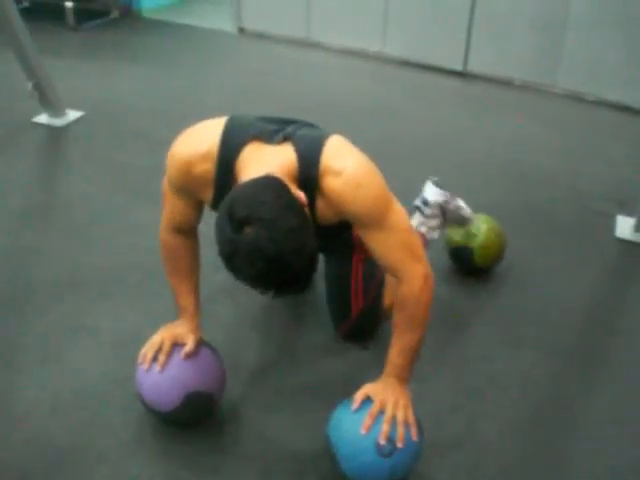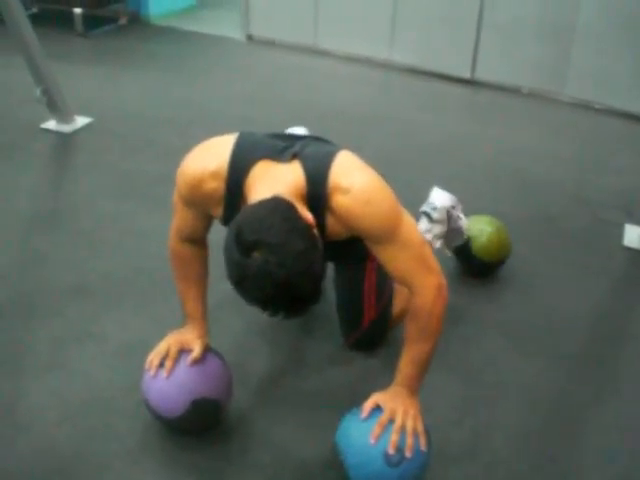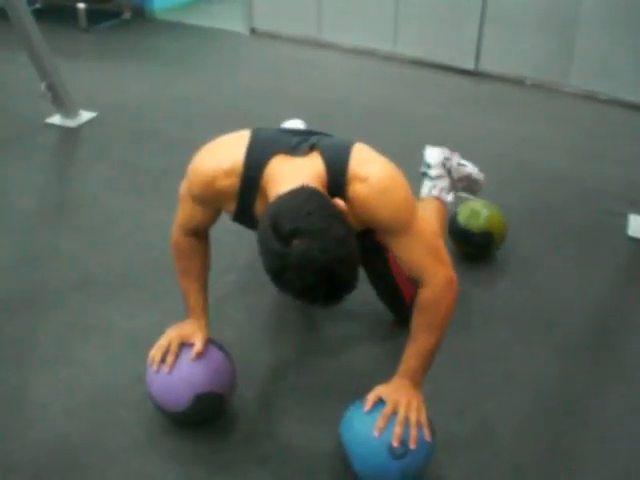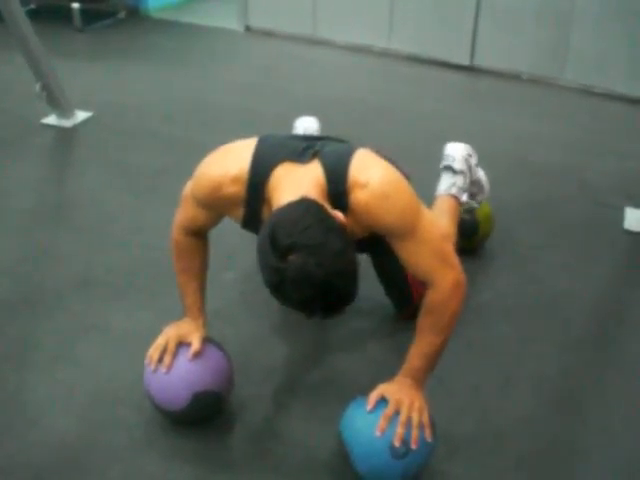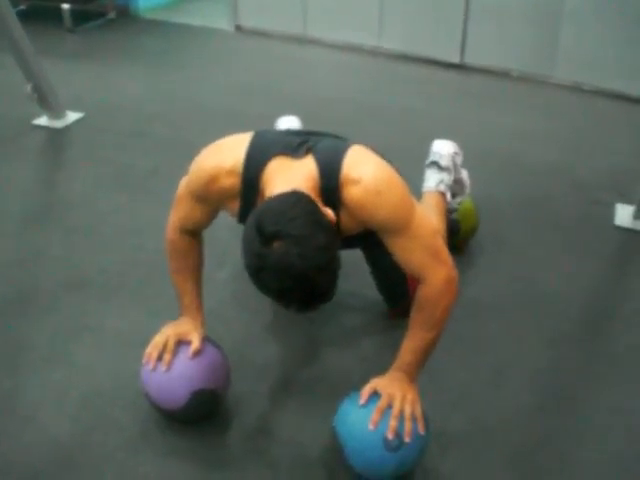
dt=0.5s
person 1, frame 1
left shoulder: (346, 180)
right shoulder: (191, 158)
left elbow: (416, 276)
right elbow: (177, 231)
left wrist: (394, 380)
right wrist: (187, 319)
left hip: (343, 222)
left knee: (355, 327)
right knee: (289, 282)
left ankle: (428, 218)
person 1, frame 2
left shoulder: (358, 197)
right shoulder: (202, 175)
left elbow: (429, 287)
right elbow: (187, 239)
left wrist: (404, 390)
right wrist: (195, 325)
left hip: (352, 231)
left knee: (364, 336)
person 1, frame 3
left shoulder: (373, 186)
right shoulder: (216, 171)
left elbow: (439, 280)
right elbow: (188, 232)
left wrist: (407, 381)
right wrist: (196, 318)
left hip: (360, 214)
left knee: (410, 306)
left ankle: (438, 179)
person 1, frame 4
left shoulder: (375, 192)
right shoulder: (222, 178)
left elbow: (448, 281)
right elbow: (187, 230)
left wrist: (411, 380)
right wrist: (193, 317)
left hip: (367, 214)
left knee: (415, 303)
left ankle: (455, 176)
person 1, frame 5
left shoulder: (370, 188)
right shoulder: (218, 170)
left elbow: (440, 277)
right elbow: (182, 230)
left wrist: (402, 374)
right wrist: (191, 316)
left hip: (364, 208)
left knee: (406, 301)
left ankle: (439, 176)
